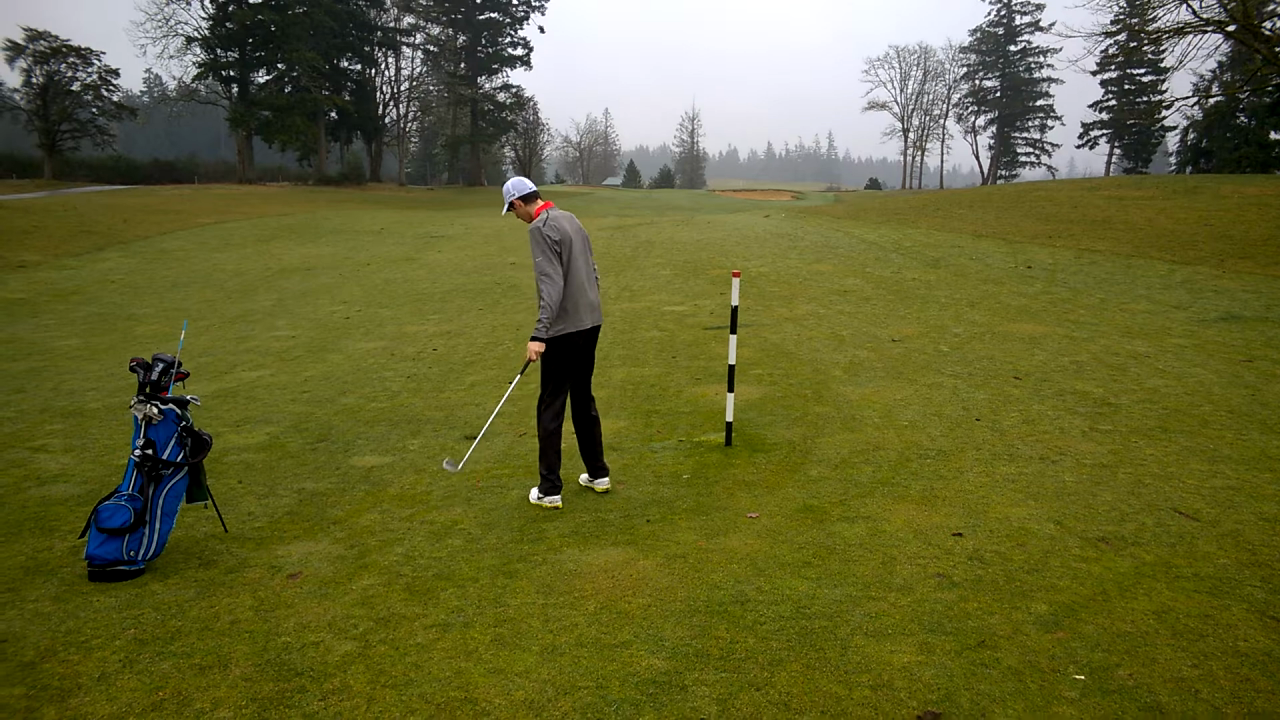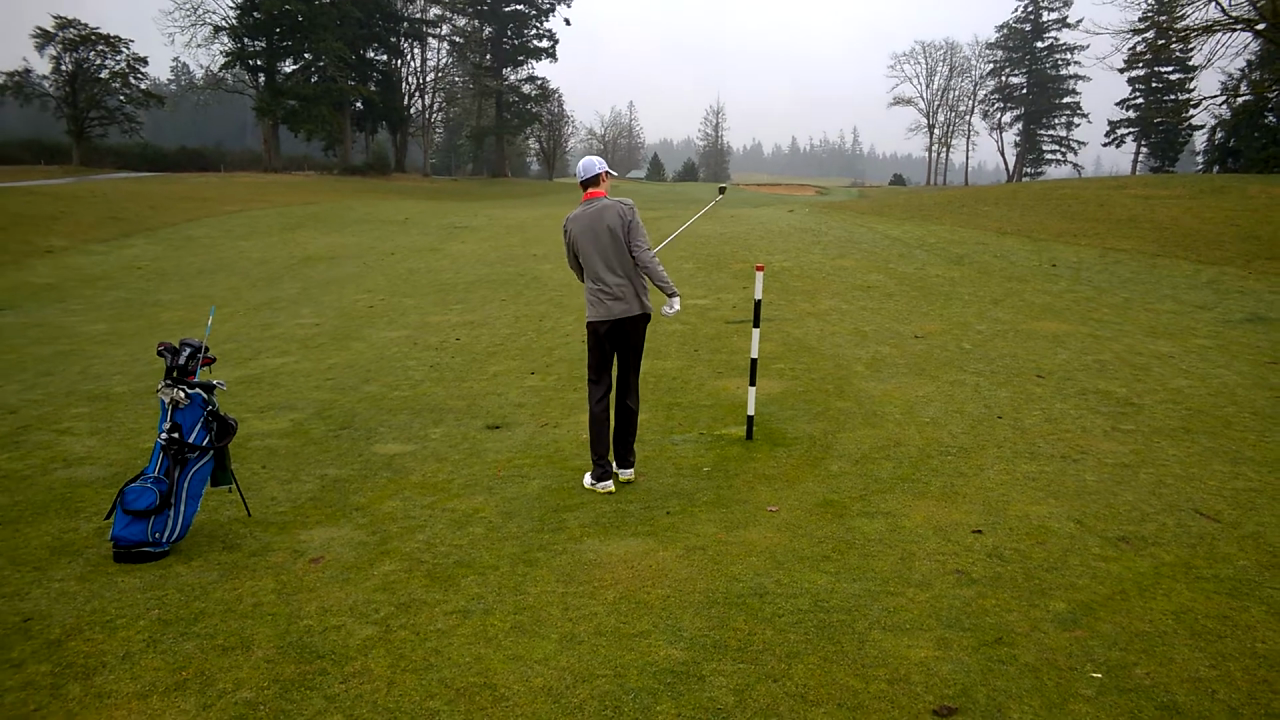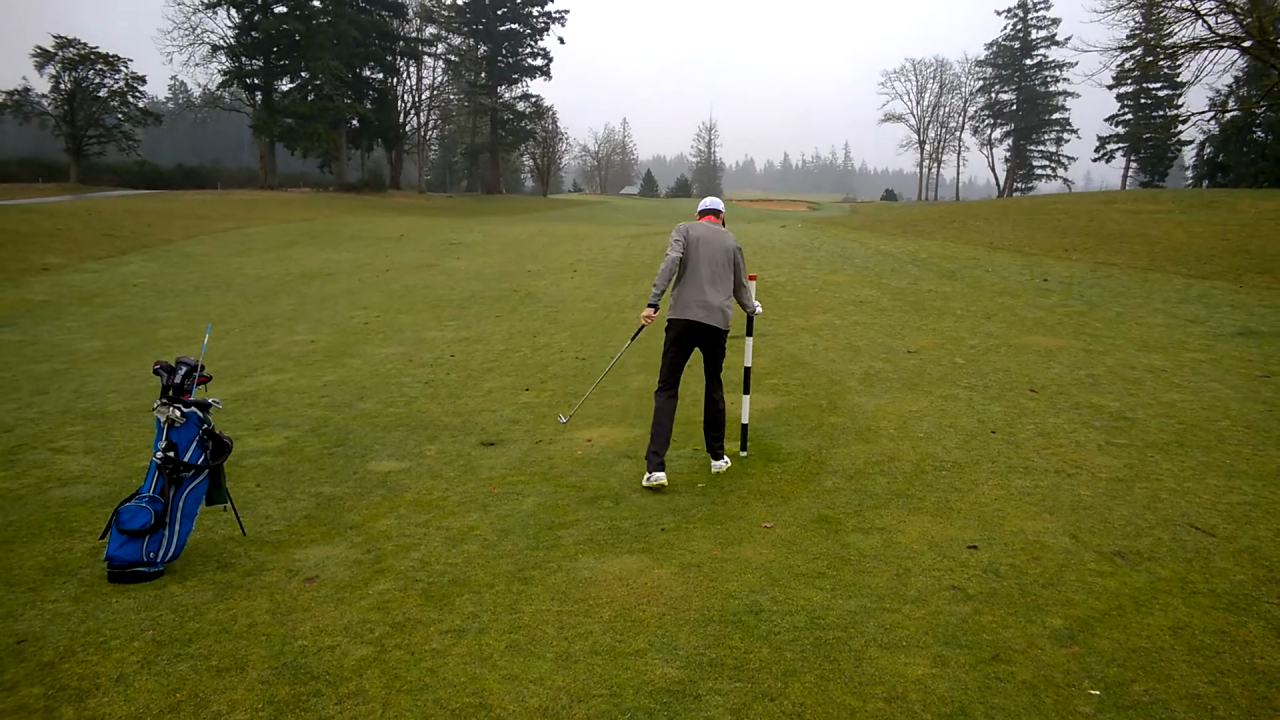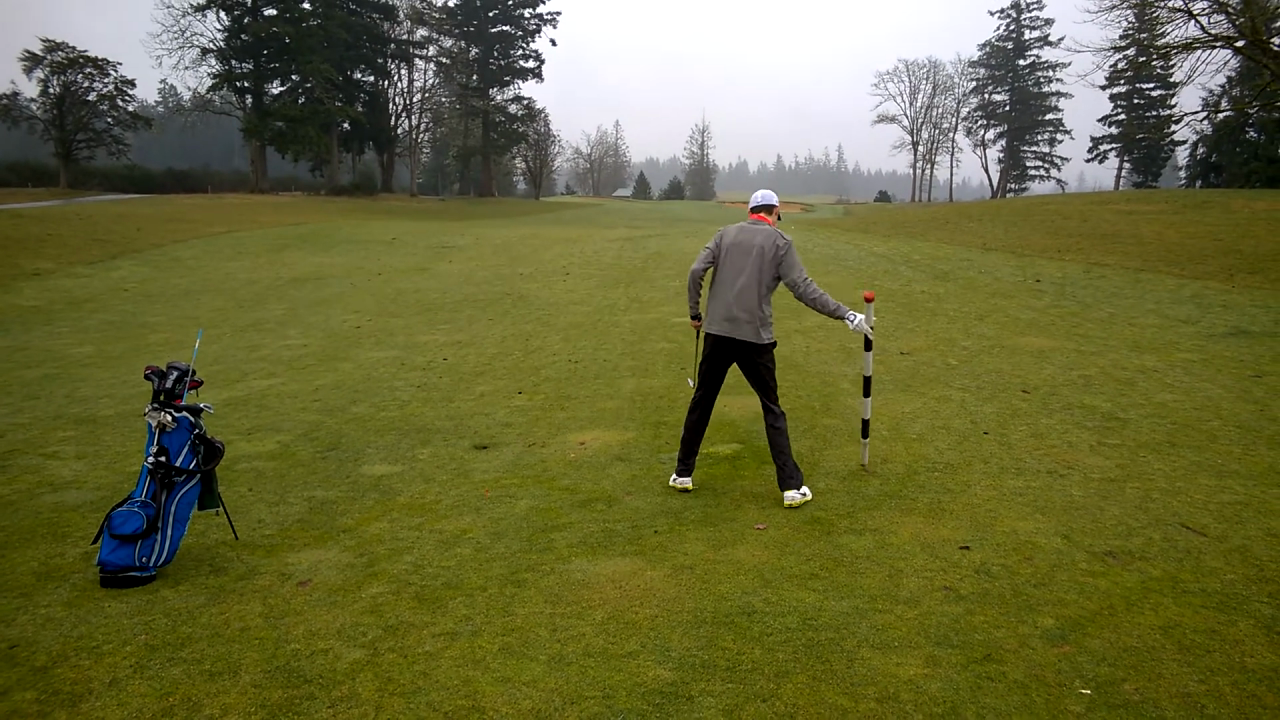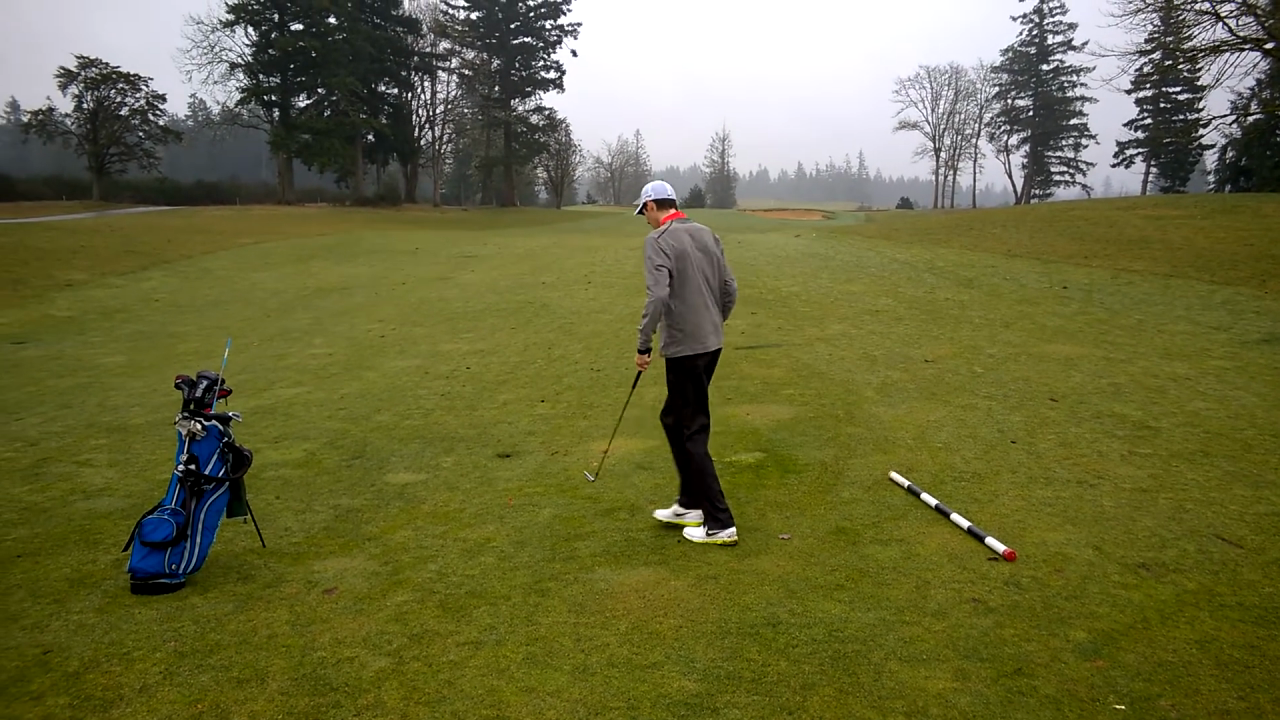
dt=1s
person 1, frame 1
left shoulder: (540, 228)
right shoulder: (570, 220)
left elbow: (551, 285)
right elbow: (593, 273)
left wrist: (539, 335)
left hip: (564, 328)
right hip: (591, 322)
left knee: (551, 407)
right knee: (583, 397)
left ankle: (550, 489)
right ankle: (598, 473)
person 1, frame 2
left shoulder: (571, 223)
right shoulder: (623, 208)
right elbow: (643, 255)
right wrist: (671, 292)
left hip: (599, 315)
right hip: (634, 310)
left knee: (599, 392)
right knee: (628, 387)
left ankle: (601, 474)
right ankle: (625, 462)
person 1, frame 3
left shoulder: (684, 229)
right shoulder: (731, 241)
left elbow: (671, 261)
right elbow: (740, 289)
left wrist: (653, 302)
right wrist: (752, 307)
left hip: (684, 318)
right hip: (717, 322)
left knee: (667, 390)
right knee: (713, 387)
left ankle: (656, 468)
right ankle: (717, 455)
person 1, frame 4
left shoulder: (725, 234)
right shoulder: (780, 242)
left elbow: (695, 272)
right elbow: (805, 289)
left wrist: (695, 313)
right wrist: (846, 315)
left hip: (717, 332)
right hip: (754, 337)
left knee: (702, 401)
right knee: (771, 409)
left ankle: (683, 473)
right ankle: (792, 486)
person 1, frame 5
left shoulder: (658, 239)
right shoulder: (707, 234)
left elbow: (658, 297)
right elbow: (730, 289)
left wrist: (643, 346)
left hip: (685, 350)
right hip: (708, 345)
left knee: (691, 433)
right knee: (675, 421)
left ankle: (721, 524)
right ankle: (690, 504)
